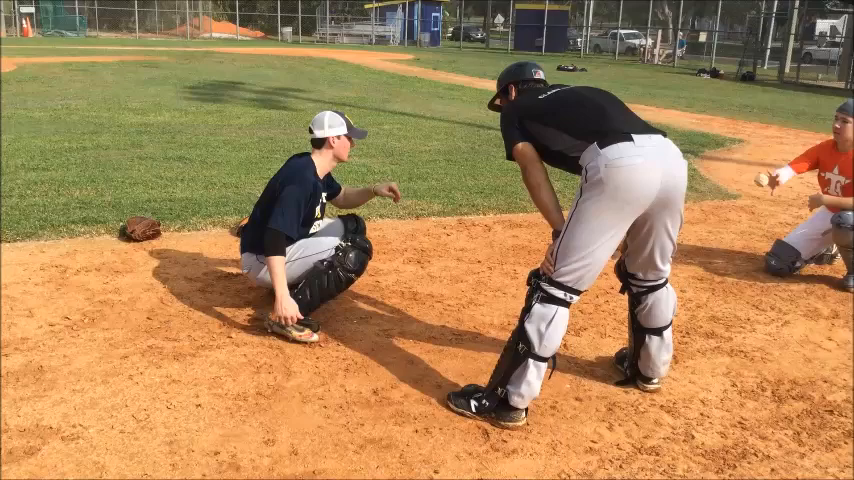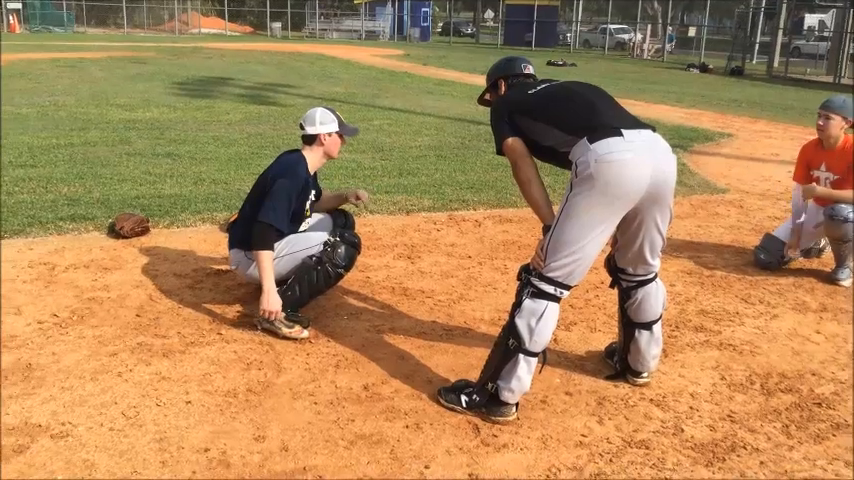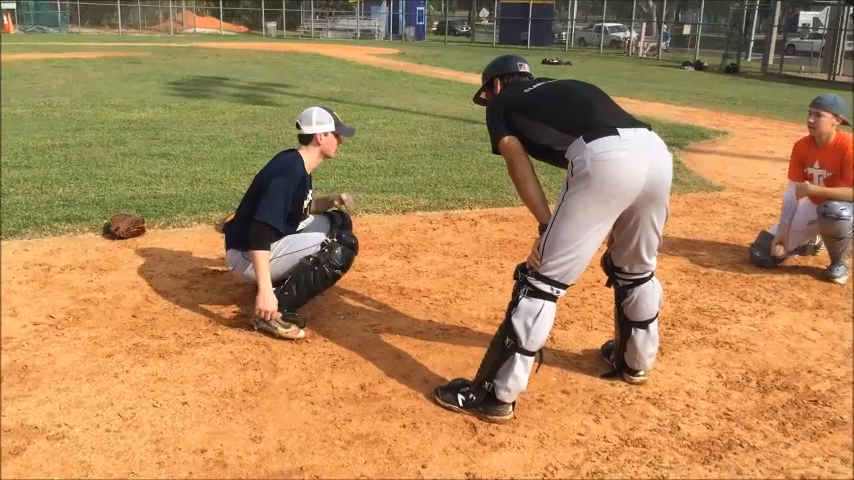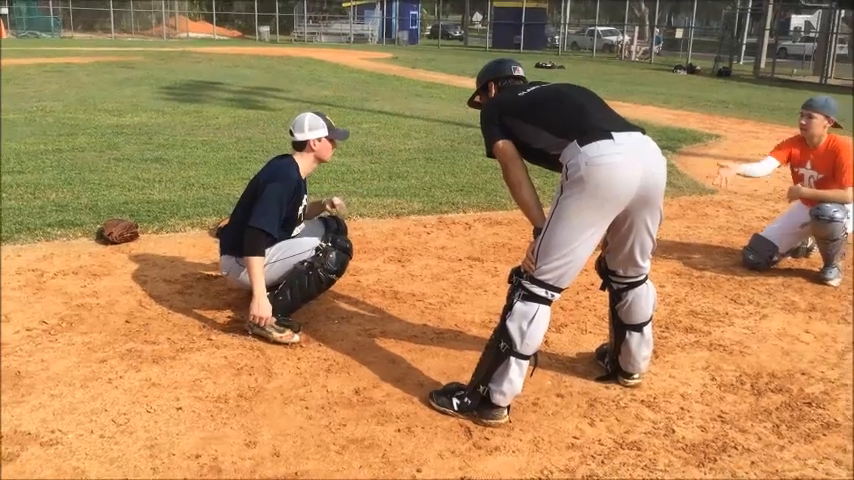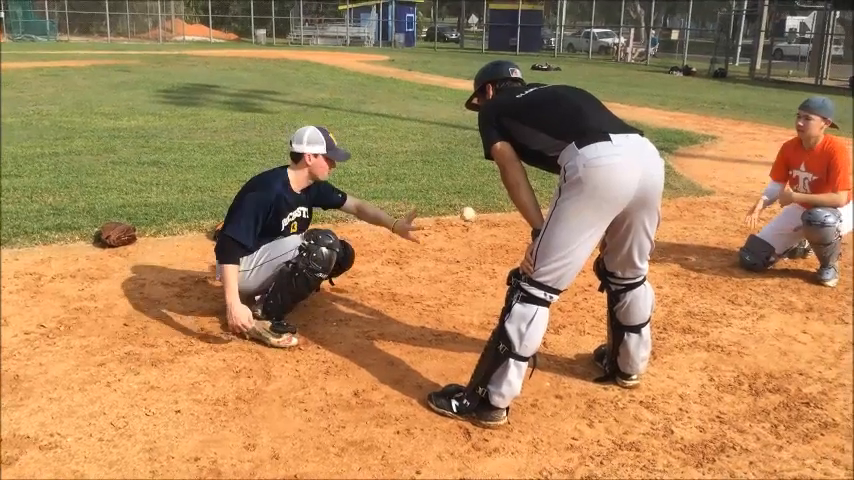
dt=0.3s
person 1, frame 1
left shoulder: (516, 109)
right shoulder: (581, 95)
left elbow: (533, 168)
left wrist: (561, 232)
left hip: (621, 166)
right hip: (671, 158)
left knee: (556, 285)
right knee: (650, 274)
left ankle: (508, 399)
right ankle: (649, 368)
person 1, frame 2
left shoulder: (505, 104)
right shoulder: (570, 90)
left elbow: (523, 164)
left wrist: (550, 228)
left hip: (611, 161)
right hip: (660, 153)
left knee: (546, 280)
right knee: (641, 269)
left ankle: (499, 395)
right ankle: (638, 362)
person 1, frame 3
left shoulder: (501, 103)
right shoulder: (567, 88)
left elbow: (518, 162)
left wrist: (547, 226)
left hip: (606, 160)
right hip: (656, 152)
left knee: (542, 280)
right knee: (636, 268)
left ankle: (494, 394)
right ankle: (635, 361)
person 1, frame 4
left shoulder: (495, 106)
right shoulder: (560, 91)
left elbow: (513, 166)
left wrist: (541, 229)
left hip: (601, 164)
right hip: (649, 155)
left knee: (537, 282)
right knee: (630, 270)
left ankle: (490, 397)
right ankle: (629, 363)
person 1, frame 5
left shoulder: (493, 109)
right shoulder: (559, 94)
left elbow: (511, 168)
left wrist: (540, 231)
left hip: (599, 166)
right hip: (647, 158)
left knee: (535, 285)
right knee: (628, 272)
left ankle: (488, 399)
right ankle: (628, 364)
person 2, frame 1
left shoulder: (317, 170)
right shoulder: (302, 177)
left elbow: (341, 199)
right elbow: (274, 239)
left wrist: (373, 190)
right wrist: (282, 297)
left hip: (288, 245)
right hip: (264, 260)
left knee: (353, 226)
right knee: (358, 249)
left ankle: (300, 284)
right ankle: (285, 317)
person 2, frame 2
left shoulder: (305, 167)
right shoulder: (292, 172)
left elbow: (317, 203)
right elbow: (263, 233)
left wrist: (346, 196)
right wrist: (269, 291)
left hip: (276, 241)
right hip: (252, 256)
left knee: (341, 221)
right knee: (346, 244)
left ankle: (285, 281)
right ankle: (279, 310)
person 2, frame 3
left shoulder: (300, 166)
right shoulder: (290, 171)
left elbow: (304, 208)
right elbow: (260, 233)
left wrist: (331, 202)
right wrist: (265, 290)
right hip: (248, 257)
left knee: (339, 222)
right knee: (343, 245)
left ankle: (283, 282)
right ankle: (273, 312)
person 2, frame 4
left shoulder: (294, 170)
right shoulder: (285, 177)
left elbow: (297, 213)
right elbow: (254, 238)
left wrist: (323, 205)
right wrist: (260, 297)
right hip: (243, 262)
left knee: (334, 227)
right knee: (338, 250)
left ankle: (278, 287)
right ankle: (270, 315)
person 2, frame 5
left shoulder: (313, 184)
right shoulder: (267, 190)
left elbow: (355, 205)
right elbow: (228, 247)
left wrist: (395, 224)
right wrist: (233, 303)
left hip: (267, 261)
right hip: (244, 267)
left knee: (341, 254)
right knee: (324, 246)
left ankle: (276, 290)
right ankle: (263, 318)
person 3, frame 1
right shoulder: (823, 149)
right elbow: (790, 170)
left wrist: (825, 199)
right wrist: (775, 178)
right hip: (829, 214)
right knee: (776, 264)
right ankle: (828, 250)
person 3, frame 2
right shoulder: (809, 149)
right elbow: (800, 194)
left wrist: (819, 191)
right wrist: (796, 233)
right hip: (818, 208)
right knee: (766, 257)
right ankle: (816, 244)
person 3, frame 3
right shoulder: (801, 146)
right elbow: (793, 191)
left wrist: (813, 189)
right wrist: (783, 231)
right hip: (813, 206)
left knee: (834, 212)
right knee: (762, 255)
right ankle: (810, 242)
person 3, frame 4
right shoulder: (792, 144)
right elbow: (764, 166)
left wrist: (805, 192)
right wrist: (736, 169)
left hip: (838, 211)
right hip: (805, 208)
left knee: (825, 214)
right knee: (754, 258)
left ankle: (833, 264)
right ankle: (804, 244)
person 3, frame 5
left shoulder: (836, 150)
right shoulder: (788, 148)
left elbow: (841, 198)
right elbow: (776, 187)
left wrist: (796, 197)
right wrist: (761, 203)
left hip: (837, 212)
right hip: (800, 209)
left knee: (818, 219)
right knee: (750, 259)
left ankle: (830, 264)
right ankle: (800, 245)
